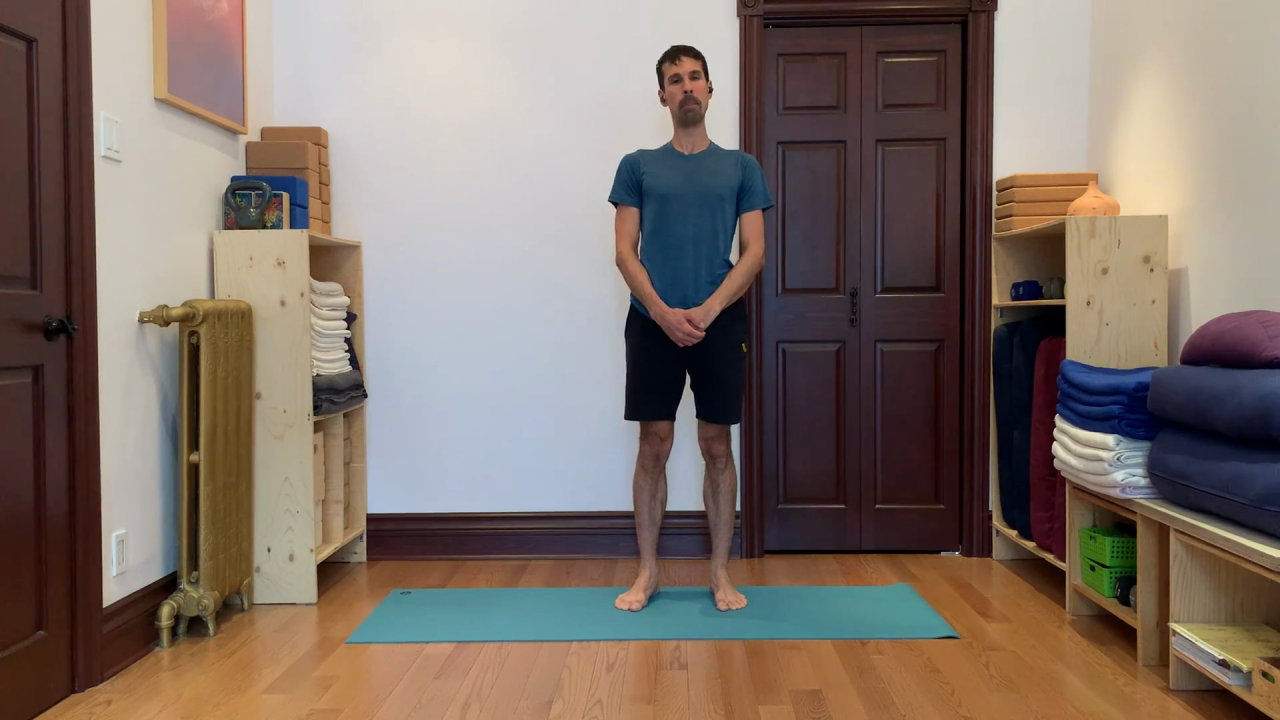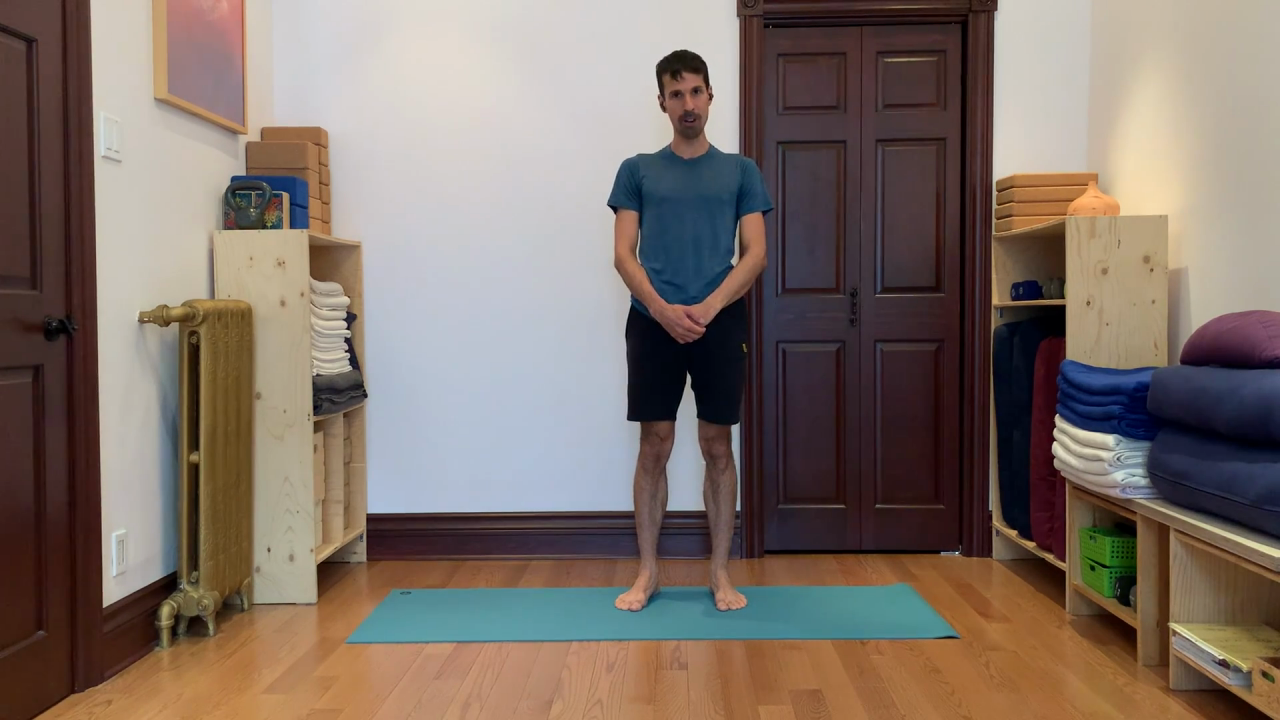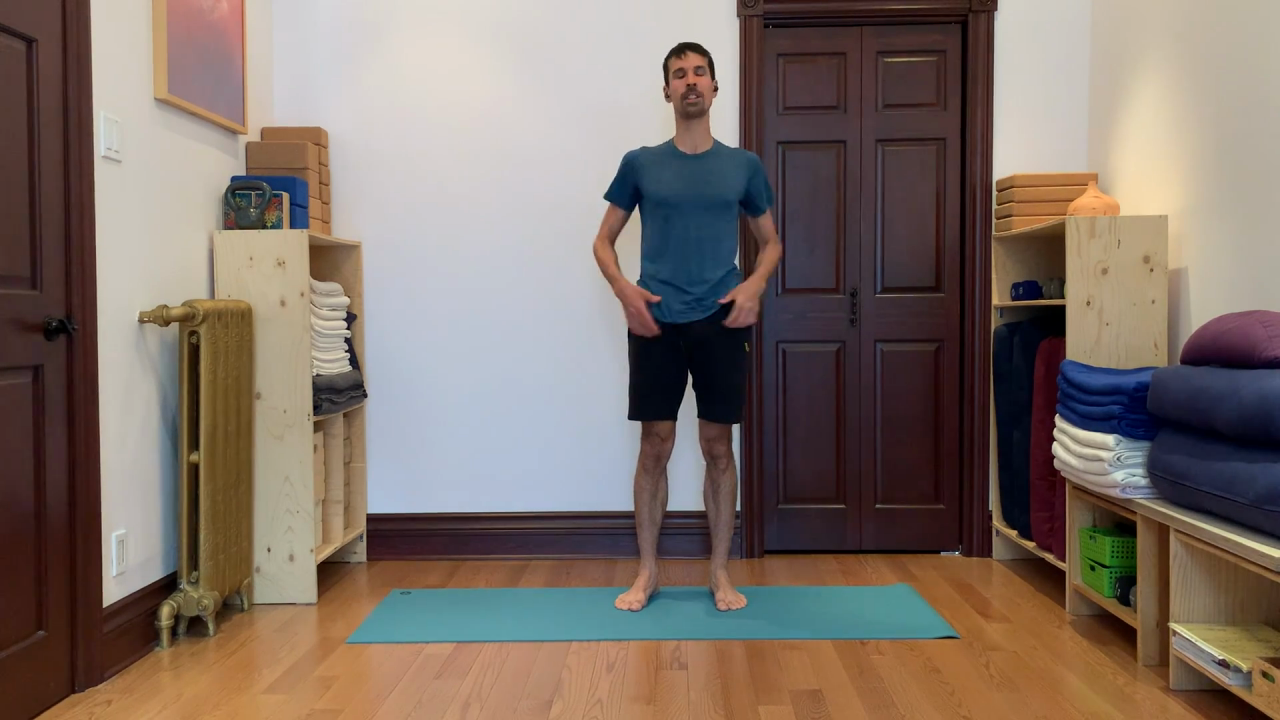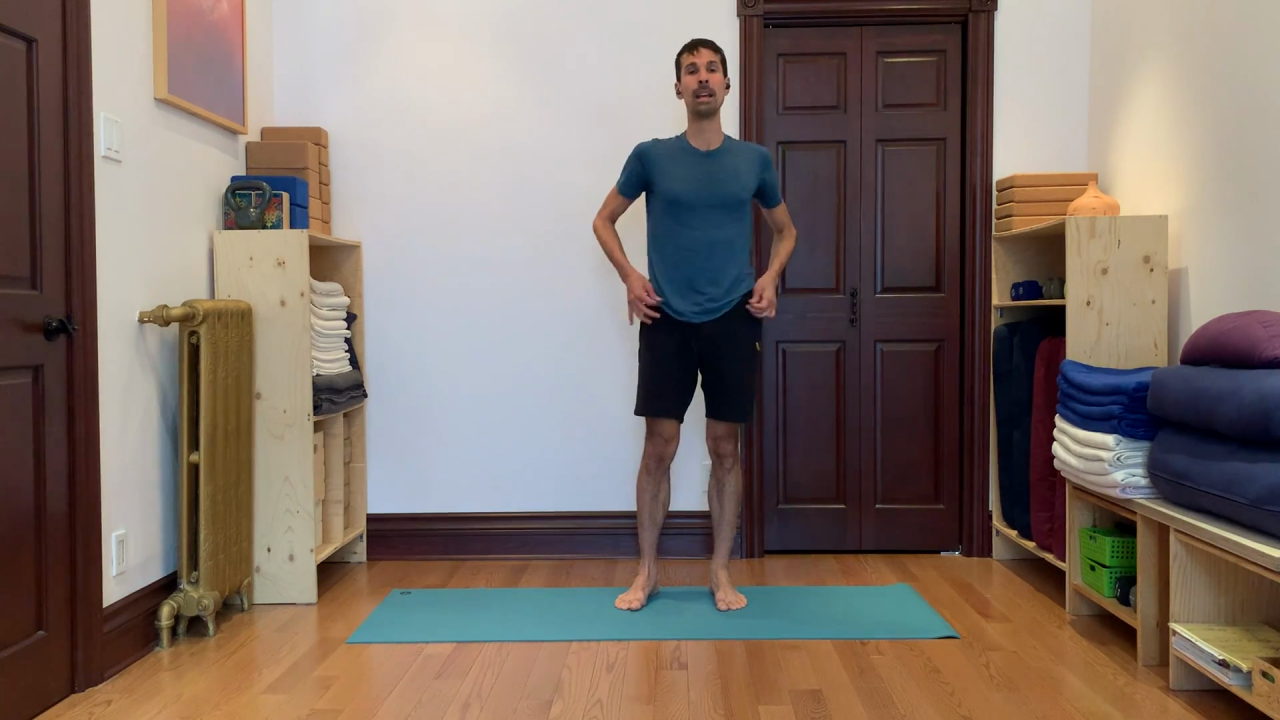
dt=0.3s
person 1, frame 1
left shoulder: (740, 167)
right shoulder: (637, 166)
left elbow: (754, 253)
right elbow: (625, 252)
left wrist: (707, 311)
right wrist: (663, 313)
left hip: (720, 322)
right hip: (652, 322)
left knee: (717, 447)
right knee: (653, 447)
left ankle: (720, 572)
right ankle: (647, 571)
person 1, frame 2
left shoulder: (740, 170)
right shoulder: (637, 170)
left elbow: (755, 254)
right elbow: (624, 255)
left wrist: (707, 308)
right wrist: (663, 310)
left hip: (720, 322)
right hip: (653, 322)
left knee: (717, 447)
right knee: (654, 446)
left ankle: (720, 571)
right ankle: (648, 570)
person 1, frame 3
left shoulder: (744, 165)
right shoulder: (640, 163)
left elbow: (771, 242)
right elbow: (602, 239)
left wrist: (755, 286)
right wrist: (623, 290)
left hip: (722, 323)
right hip: (656, 323)
left knee: (718, 448)
right knee: (655, 447)
left ankle: (720, 571)
right ankle: (648, 571)
person 1, frame 4
left shoulder: (756, 160)
right shoulder: (651, 155)
left elbow: (785, 230)
right elbow: (603, 220)
left wrist: (771, 278)
right wrist: (630, 276)
left hip: (733, 320)
right hip: (668, 321)
left knee: (725, 447)
right knee: (659, 446)
left ankle: (720, 571)
right ankle: (647, 570)
